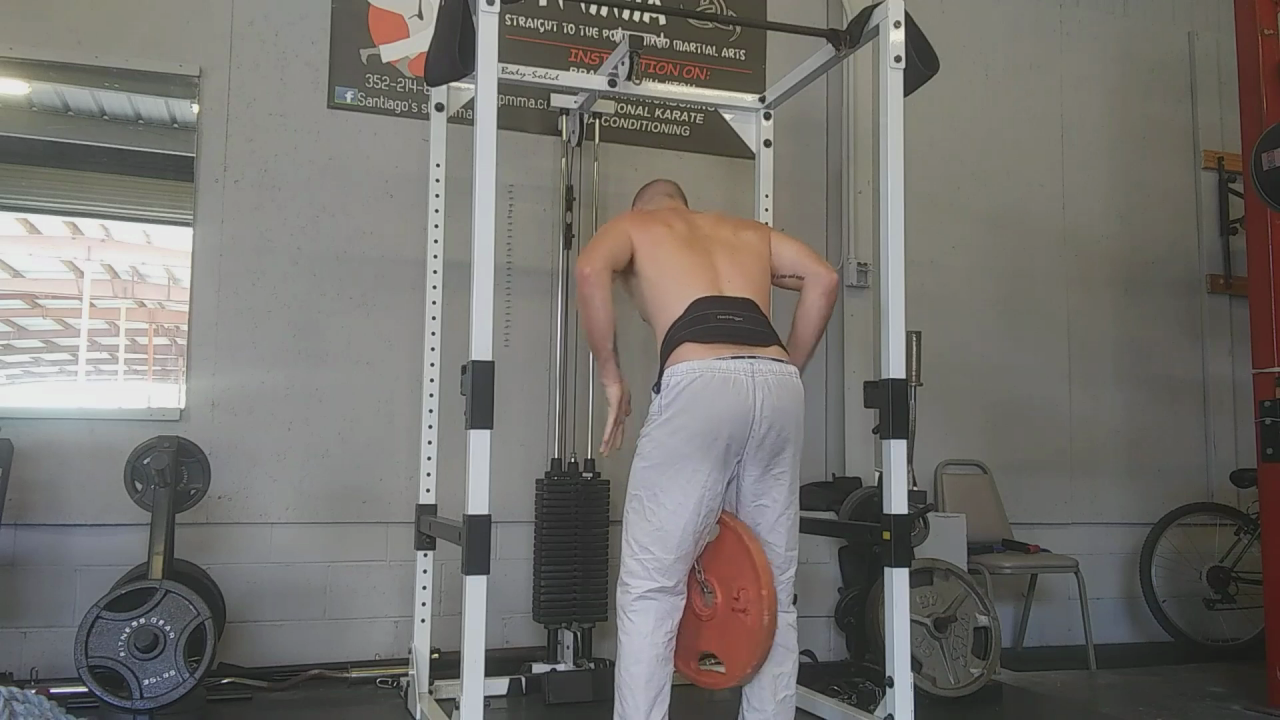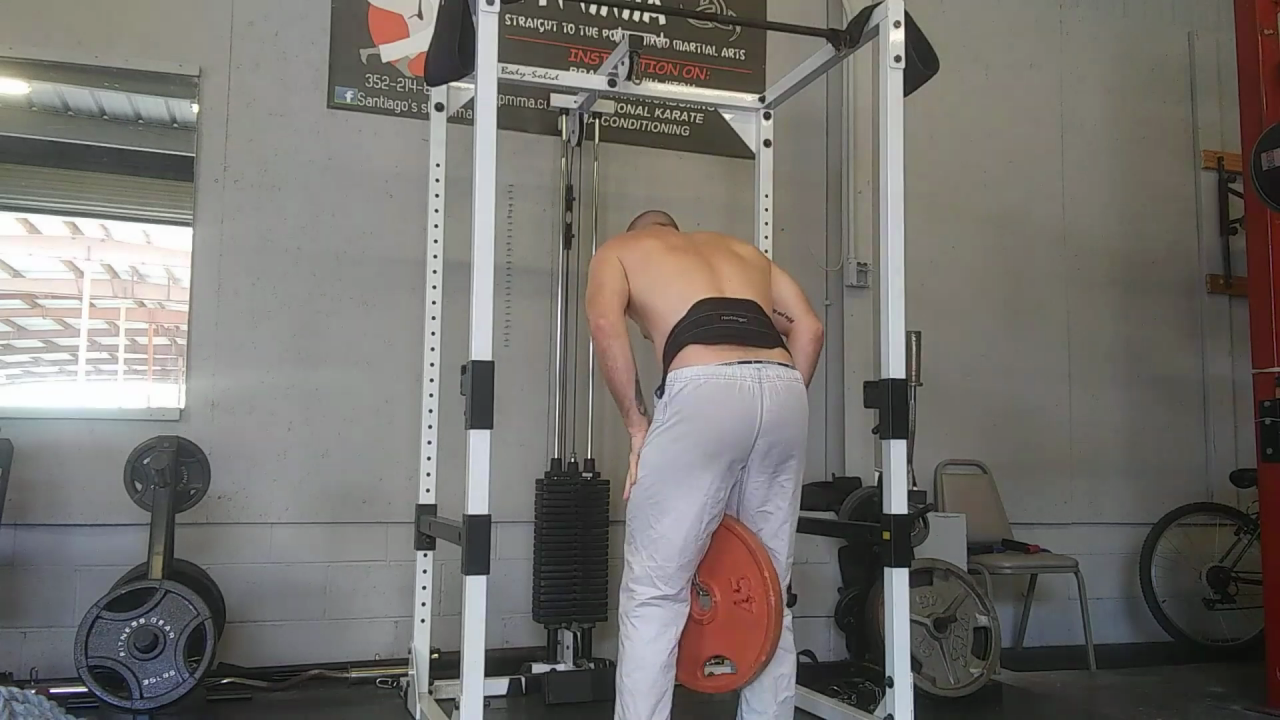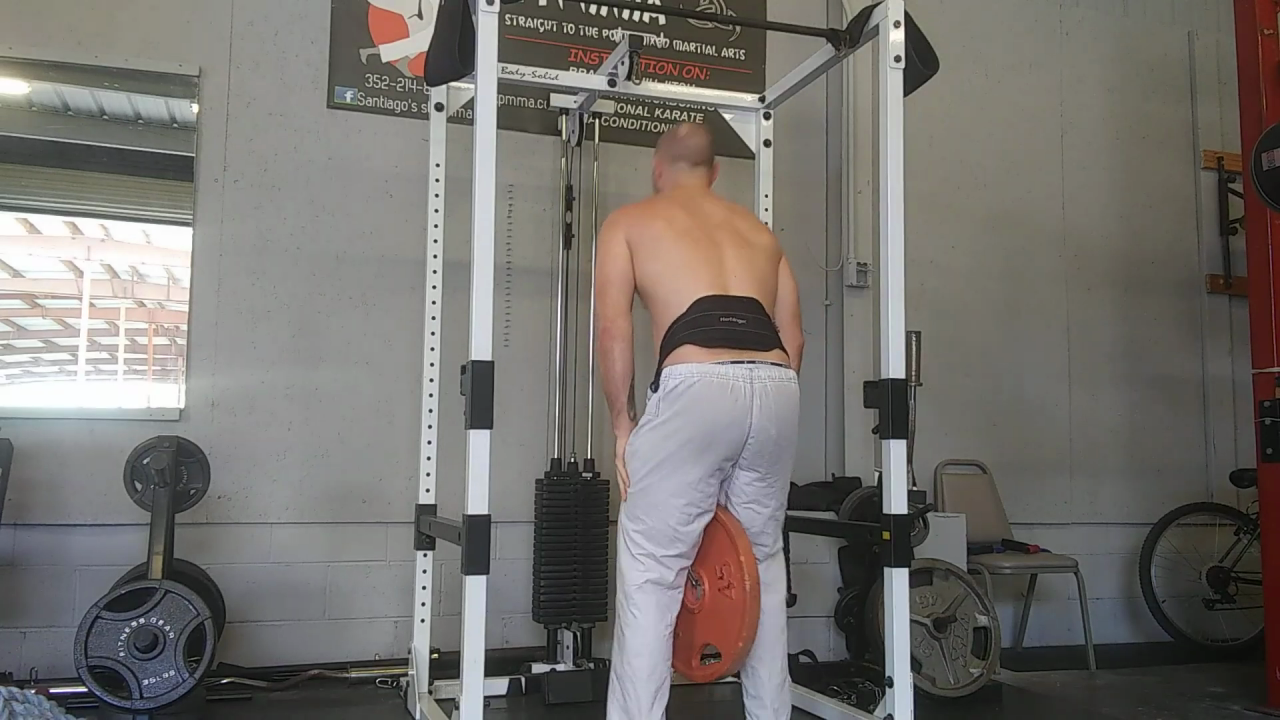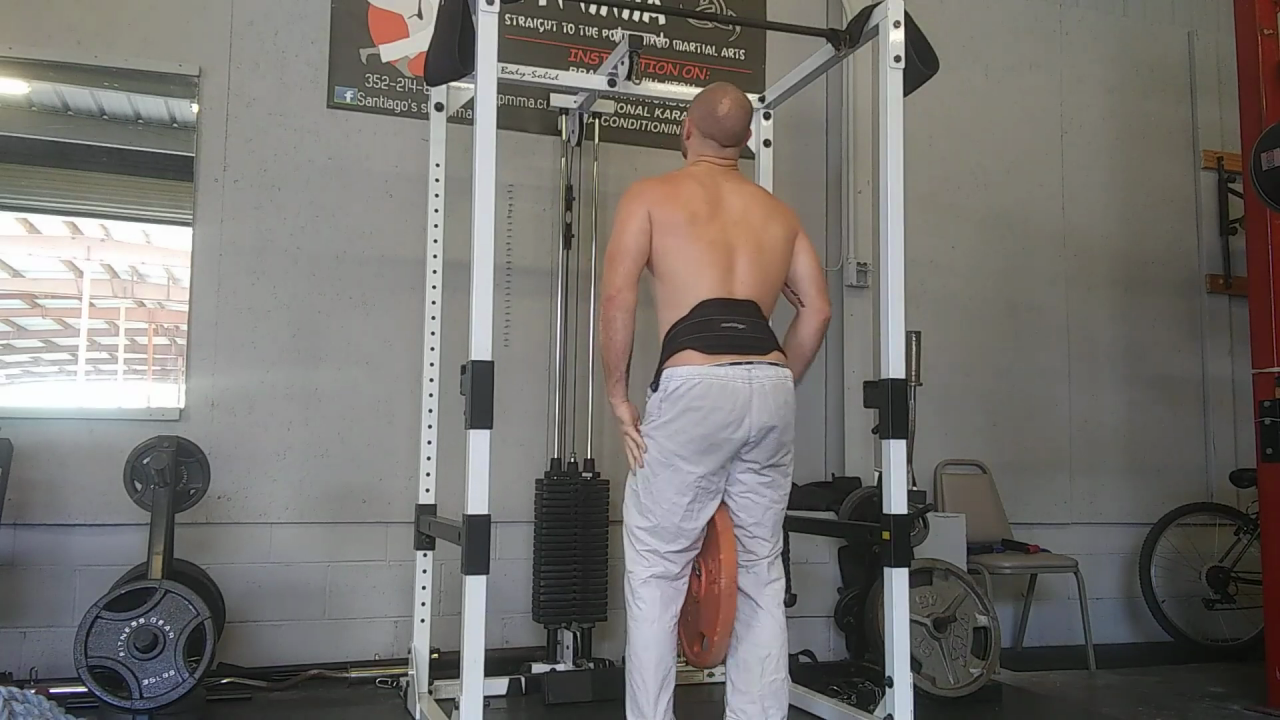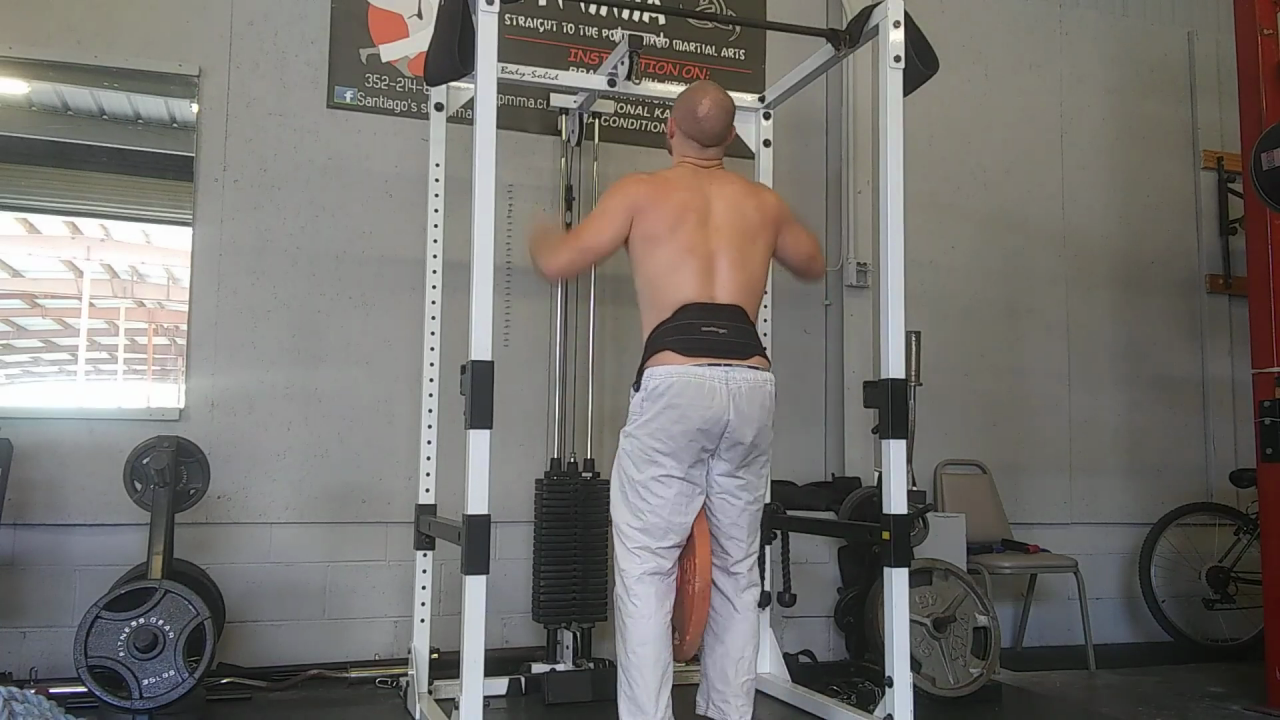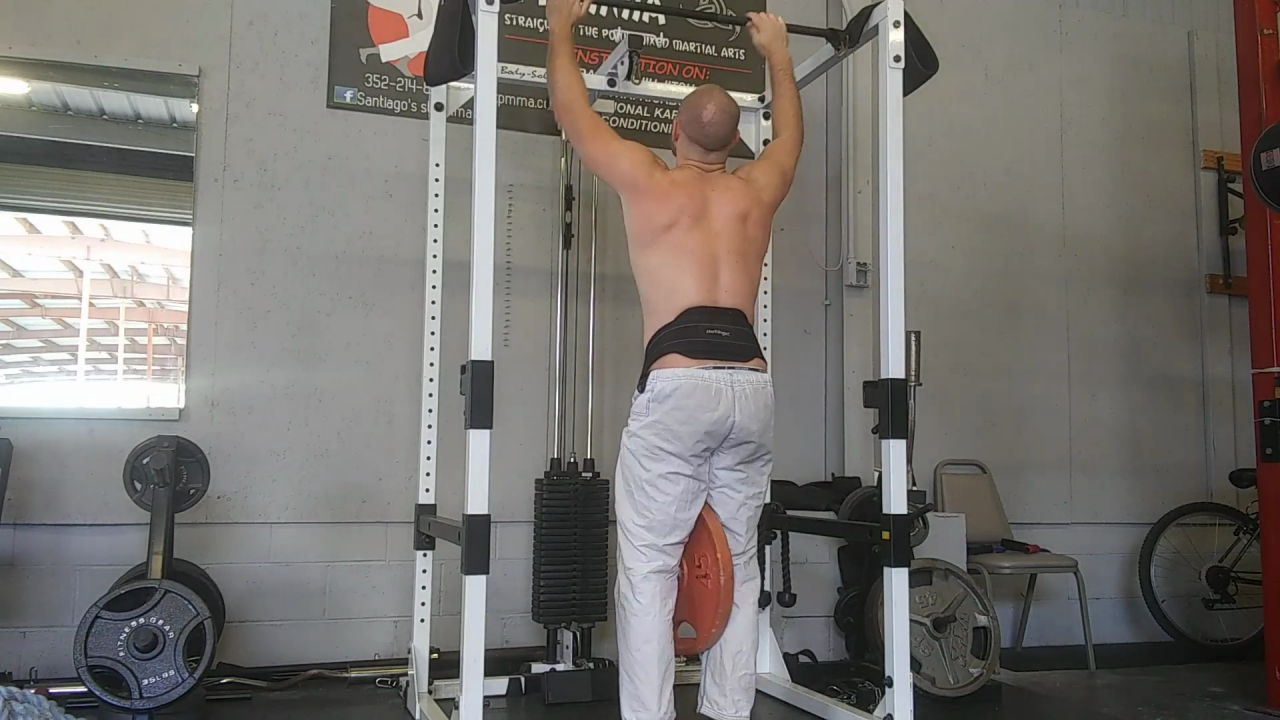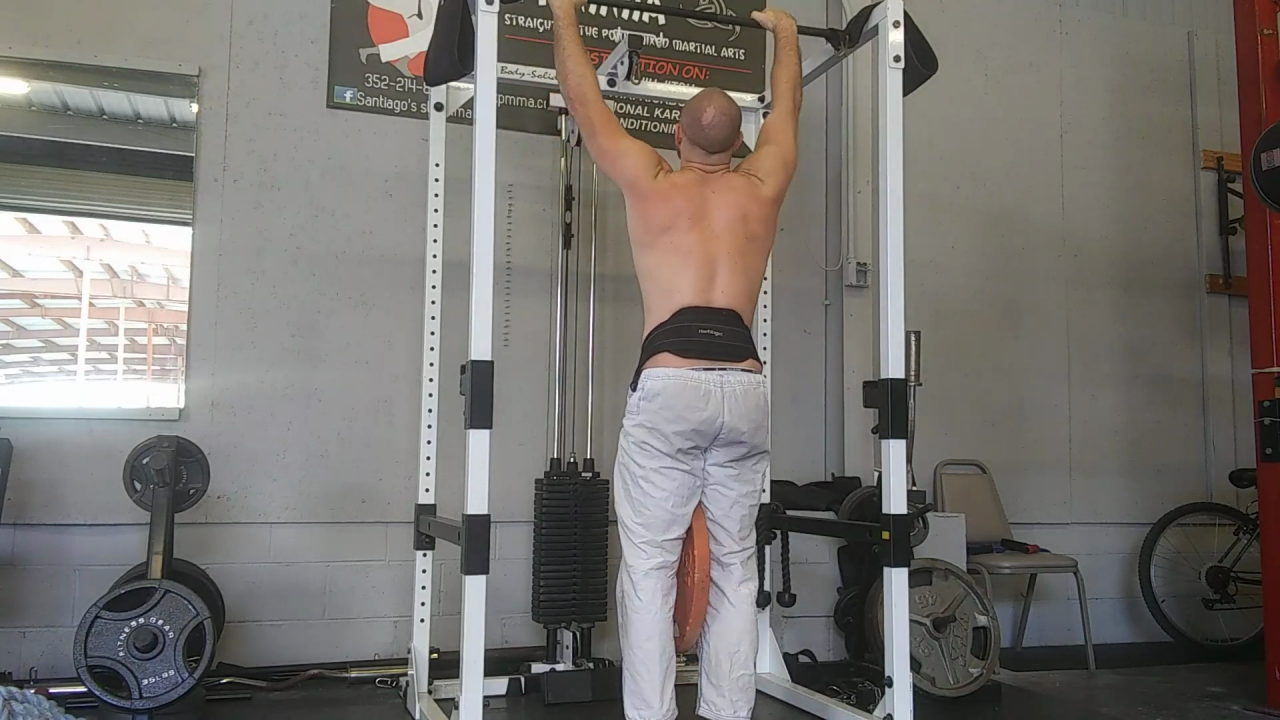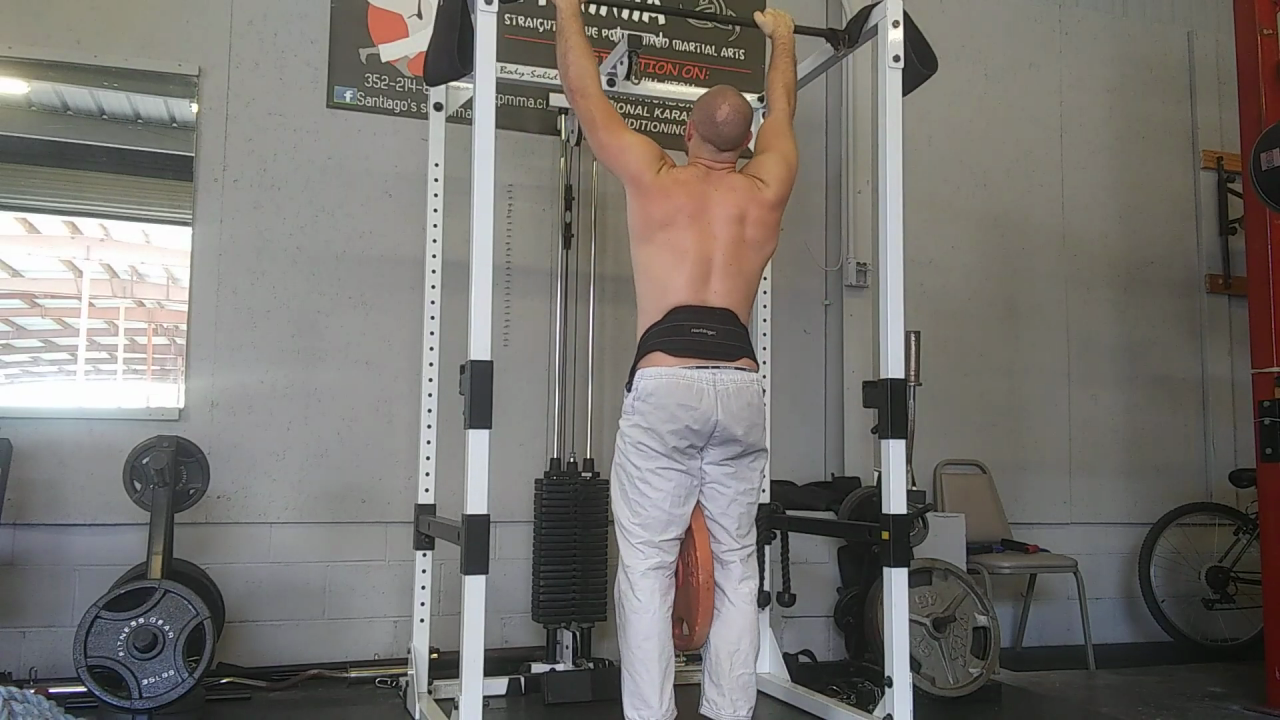
dt=0.4s
person 1, frame 1
left shoulder: (631, 226)
right shoulder: (749, 231)
left elbow: (590, 271)
right elbow: (822, 277)
left wrist: (611, 378)
left hip: (701, 382)
right hip: (777, 385)
left knee: (650, 582)
right knee: (771, 585)
person 1, frame 2
left shoulder: (619, 250)
right shoulder: (741, 249)
left elbow: (606, 325)
right elbow: (808, 330)
left wrist: (638, 423)
left hip: (706, 388)
right hip: (785, 390)
left knee: (654, 590)
person 1, frame 3
left shoulder: (630, 220)
right shoulder: (757, 227)
left elbow: (614, 327)
left wrist: (623, 425)
left hip: (696, 385)
right hip: (777, 389)
left knee: (650, 577)
right knee: (761, 573)
person 1, frame 4
left shoulder: (651, 195)
right shoulder: (776, 210)
left elbow: (617, 297)
right elbow: (816, 309)
left wrist: (619, 396)
left hip: (695, 386)
right hip: (771, 388)
left knee: (656, 573)
right knee: (760, 575)
person 1, frame 5
left shoulder: (641, 192)
right shoulder: (761, 202)
left elbow: (557, 262)
right elbow: (812, 262)
left wrist: (543, 239)
left hip: (676, 383)
right hip: (752, 385)
left knee: (646, 570)
right knee: (736, 574)
person 1, frame 6
left shoulder: (645, 181)
right shoulder: (758, 191)
left elbow: (571, 112)
right elbow: (790, 128)
left hip: (678, 385)
right hip: (751, 387)
left knee: (648, 568)
right knee: (736, 570)
person 1, frame 7
left shoulder: (651, 183)
right shoulder: (764, 189)
left elbow: (585, 103)
right elbow: (785, 105)
left hip: (671, 384)
right hip: (744, 388)
left knee: (649, 567)
right knee: (734, 569)
person 1, frame 8
left shoulder: (652, 176)
right shoulder: (766, 190)
left elbow: (584, 93)
right elbow: (781, 110)
left hip: (665, 384)
right hip: (739, 387)
left knee: (646, 567)
right knee: (735, 566)
